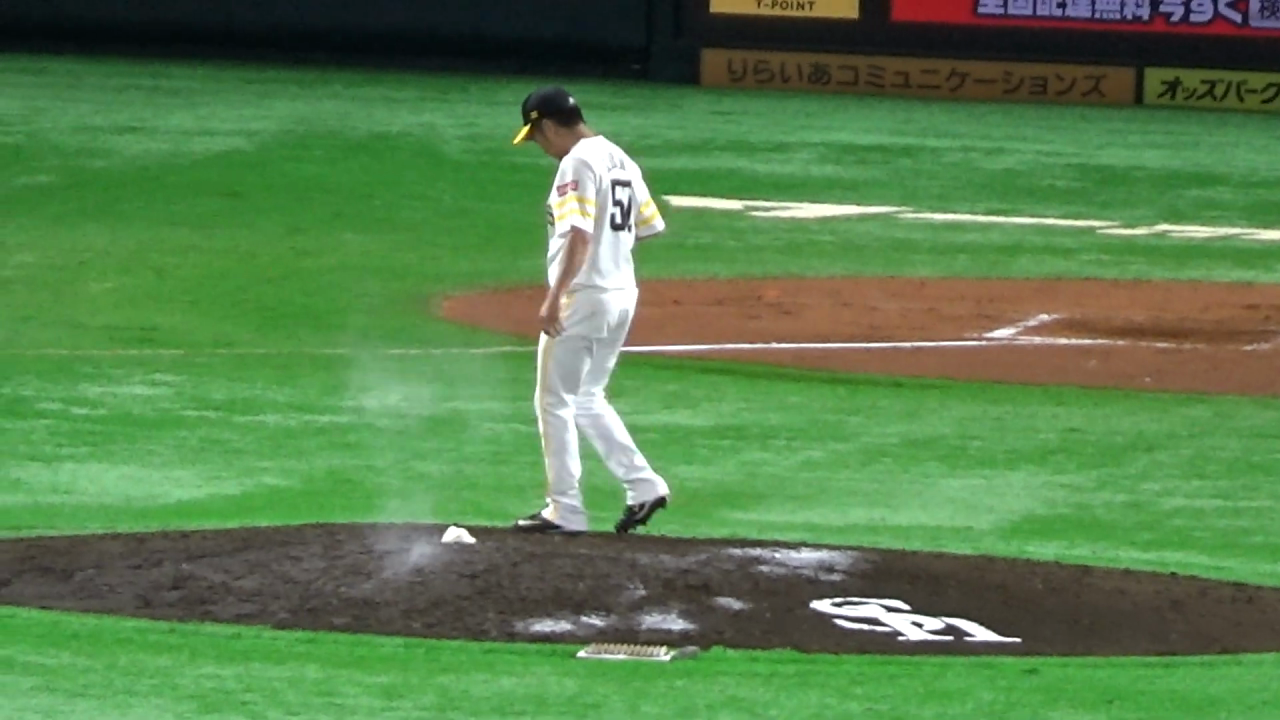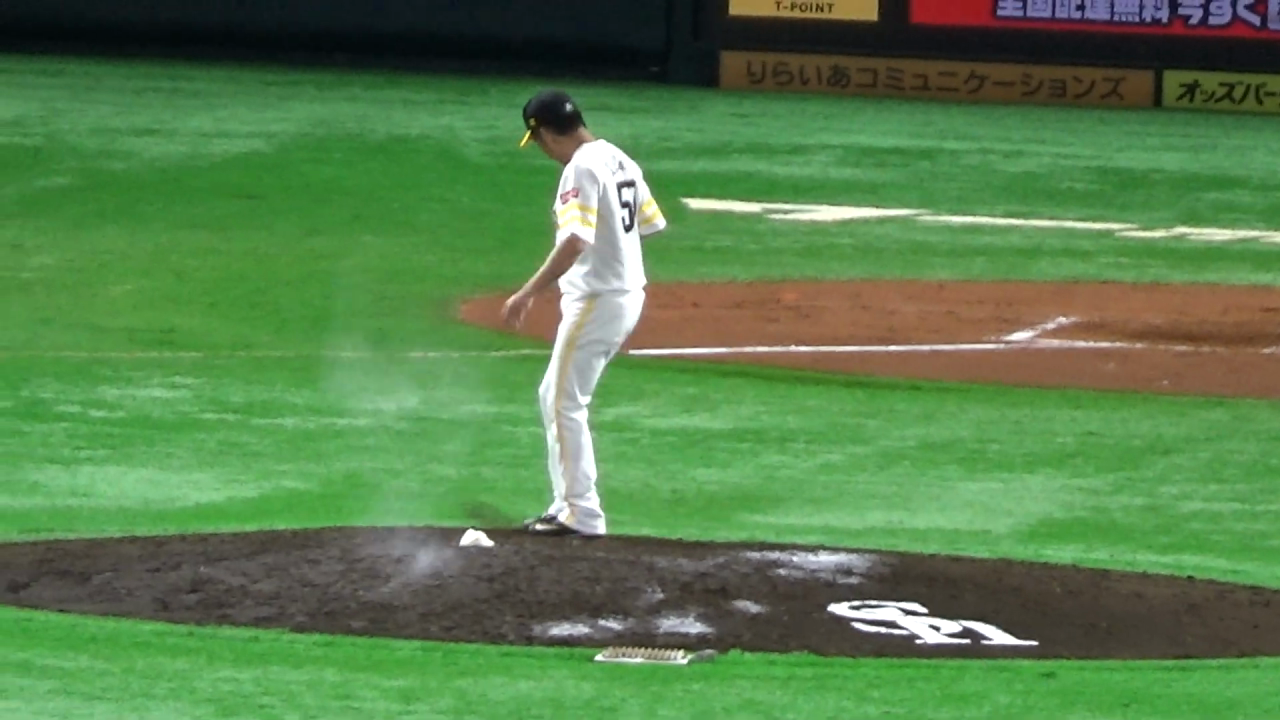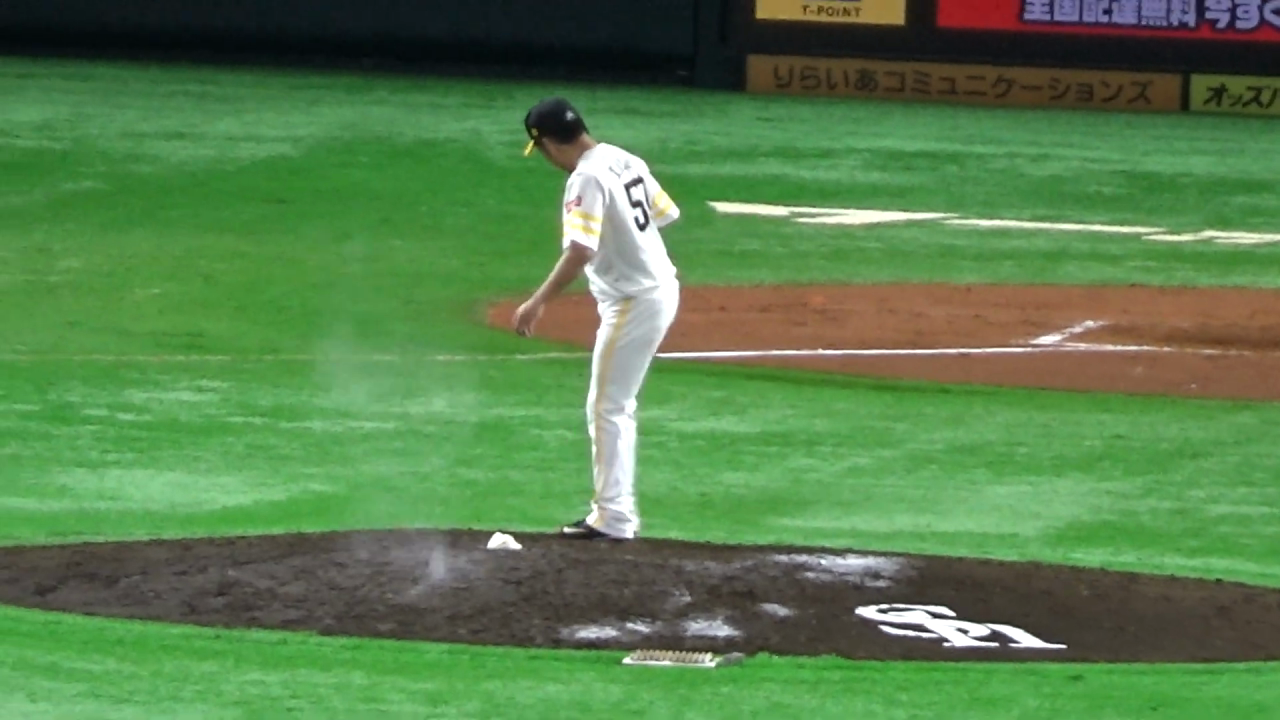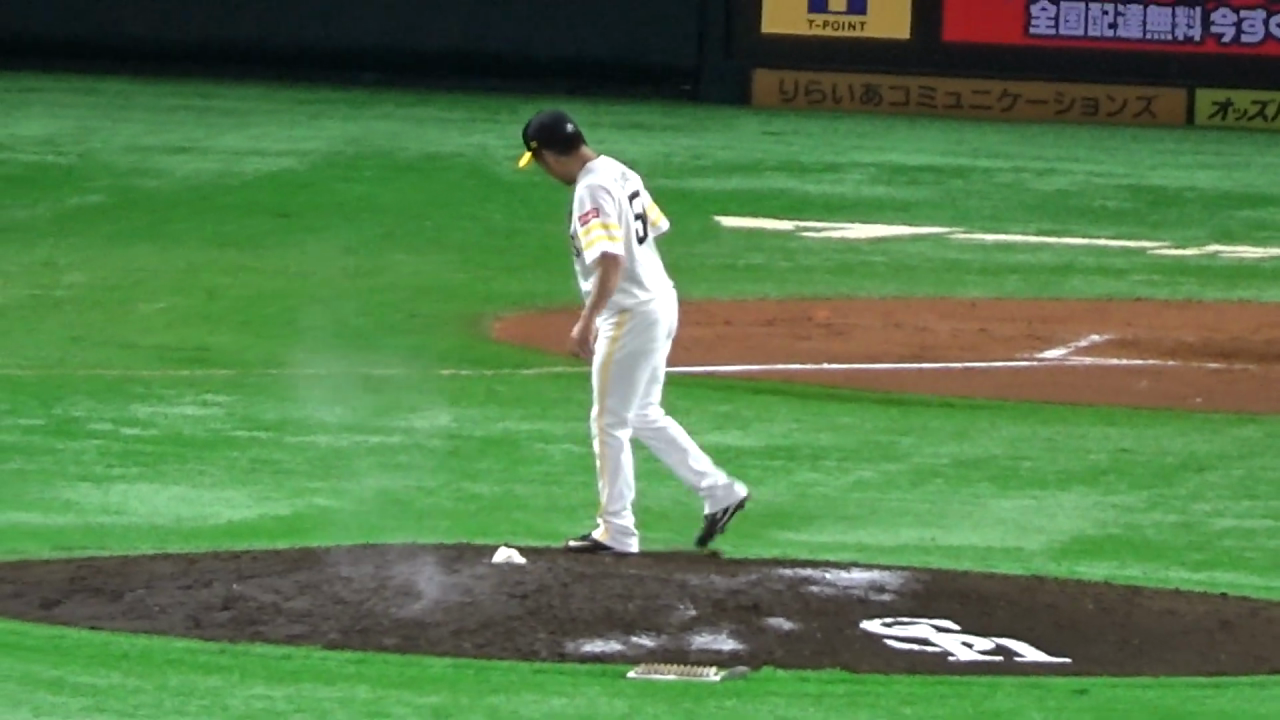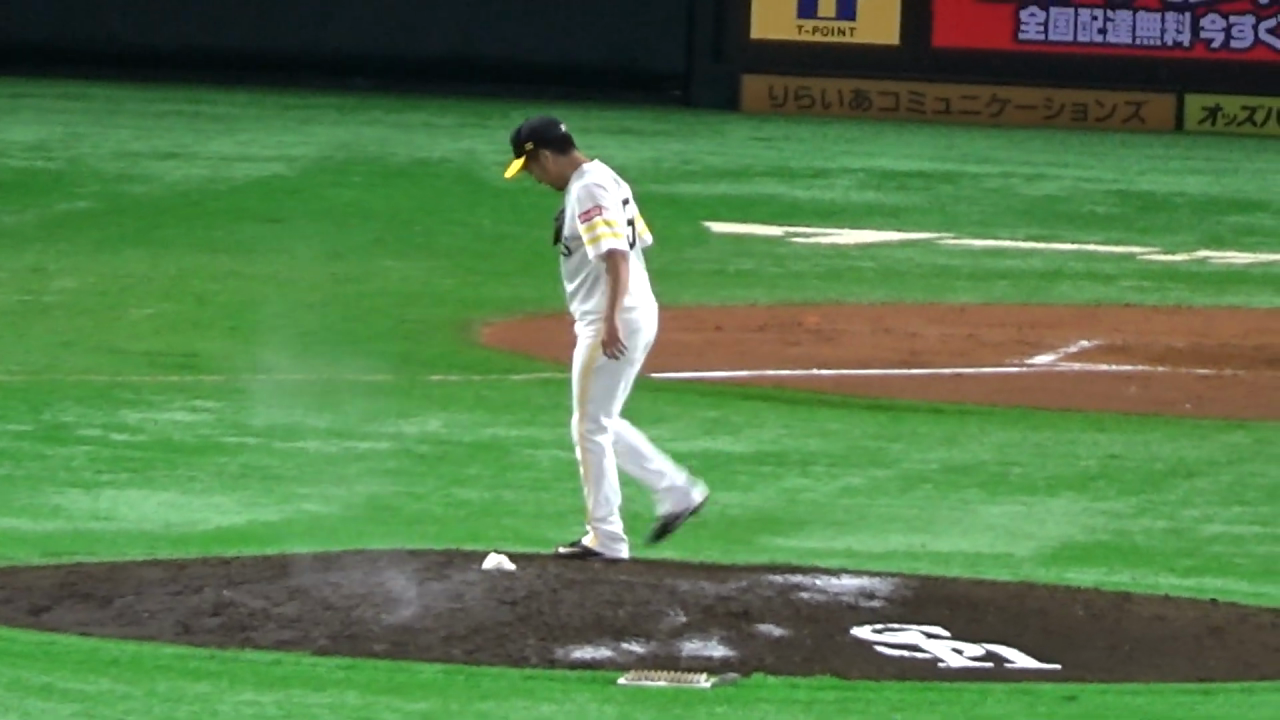
dt=0.2s
person 1, frame 1
left shoulder: (577, 163)
right shoulder: (622, 160)
left elbow: (578, 237)
right elbow: (649, 227)
left wrist: (554, 296)
left hip: (585, 295)
right hip: (622, 295)
left knee: (554, 401)
right knee: (587, 401)
left ankle: (566, 511)
right ankle: (642, 485)
person 1, frame 2
left shoulder: (581, 169)
right shoulder: (621, 160)
left elbow: (574, 243)
right elbow: (652, 224)
left wrist: (528, 292)
left hip: (598, 301)
right hip: (626, 296)
left knee: (567, 406)
right knee: (554, 396)
left ankle: (583, 514)
right ankle: (567, 504)
person 1, frame 3
left shoulder: (586, 178)
right shoulder: (627, 160)
left elbow: (580, 251)
right elbow: (665, 214)
left wrist: (537, 301)
left hip: (634, 303)
right hip: (659, 292)
left knee: (606, 409)
right knee: (618, 404)
left ankle: (611, 518)
right ankle: (616, 506)
person 1, frame 4
left shoulder: (590, 189)
right shoulder: (619, 172)
left elbow: (610, 260)
right elbow: (656, 228)
left wrist: (586, 320)
left hip: (632, 315)
right hip: (656, 306)
left knee: (609, 424)
right knee: (644, 416)
left ankle: (616, 533)
right ankle: (719, 490)
person 1, frame 5
left shoulder: (587, 190)
right shoulder: (606, 180)
left elbow: (616, 257)
right elbow: (638, 242)
left wrist: (609, 320)
left hip: (617, 323)
right hip: (630, 318)
left knee: (590, 430)
right knee: (605, 423)
left ankle: (606, 539)
right ankle: (677, 491)
